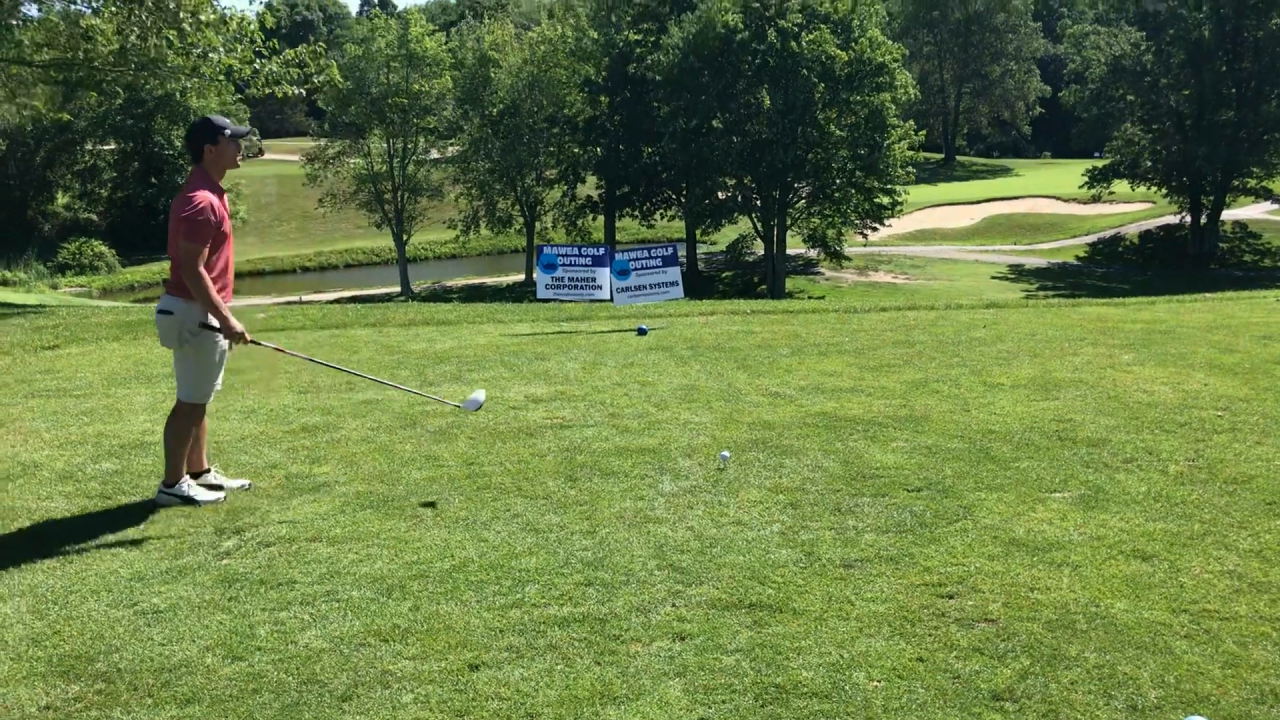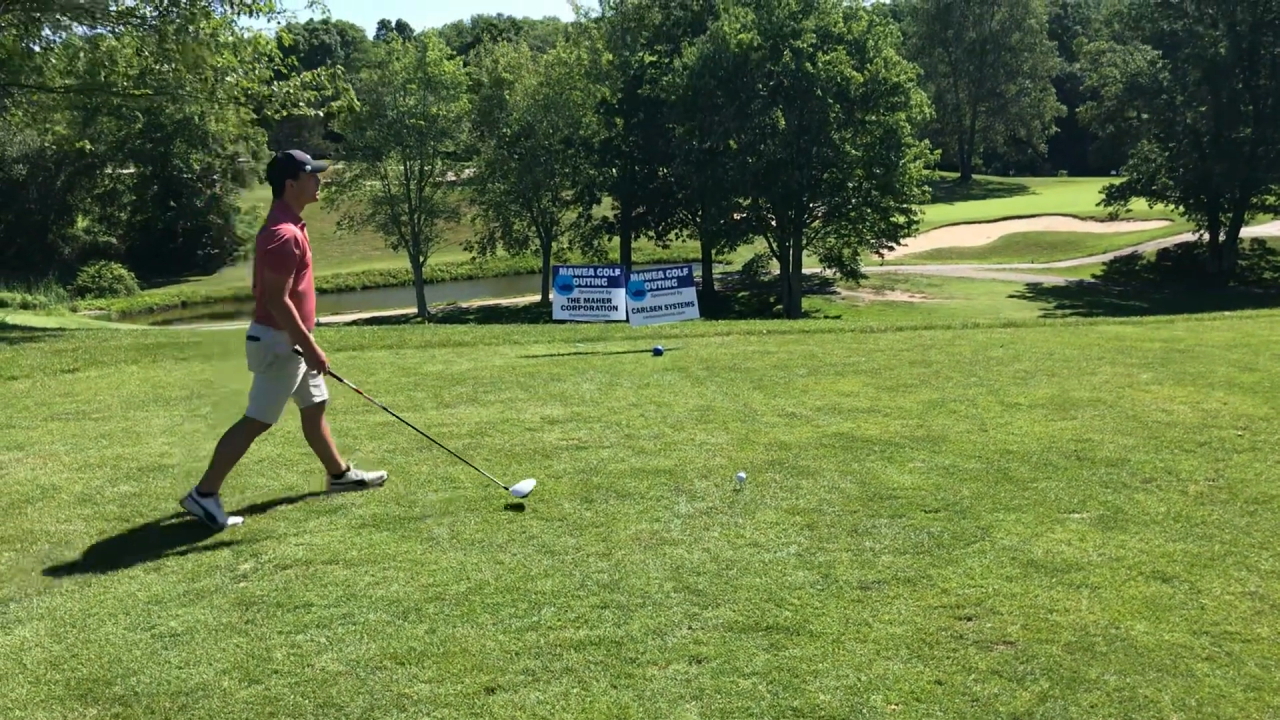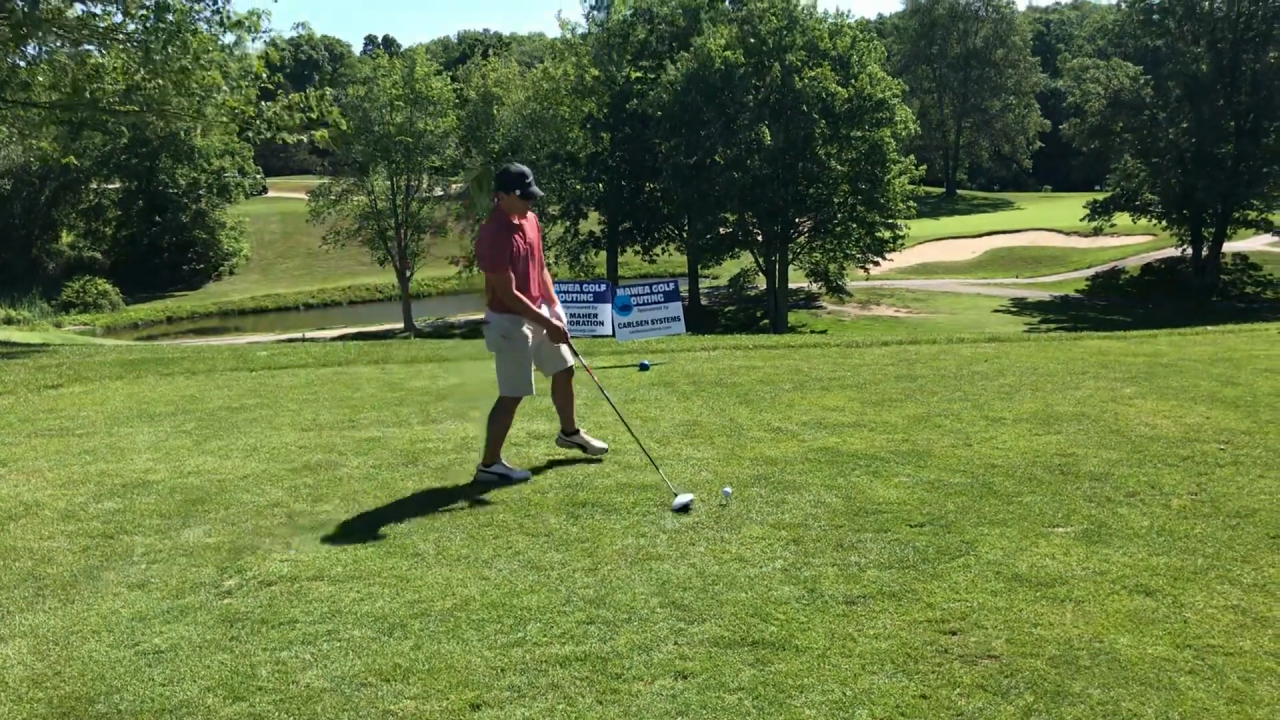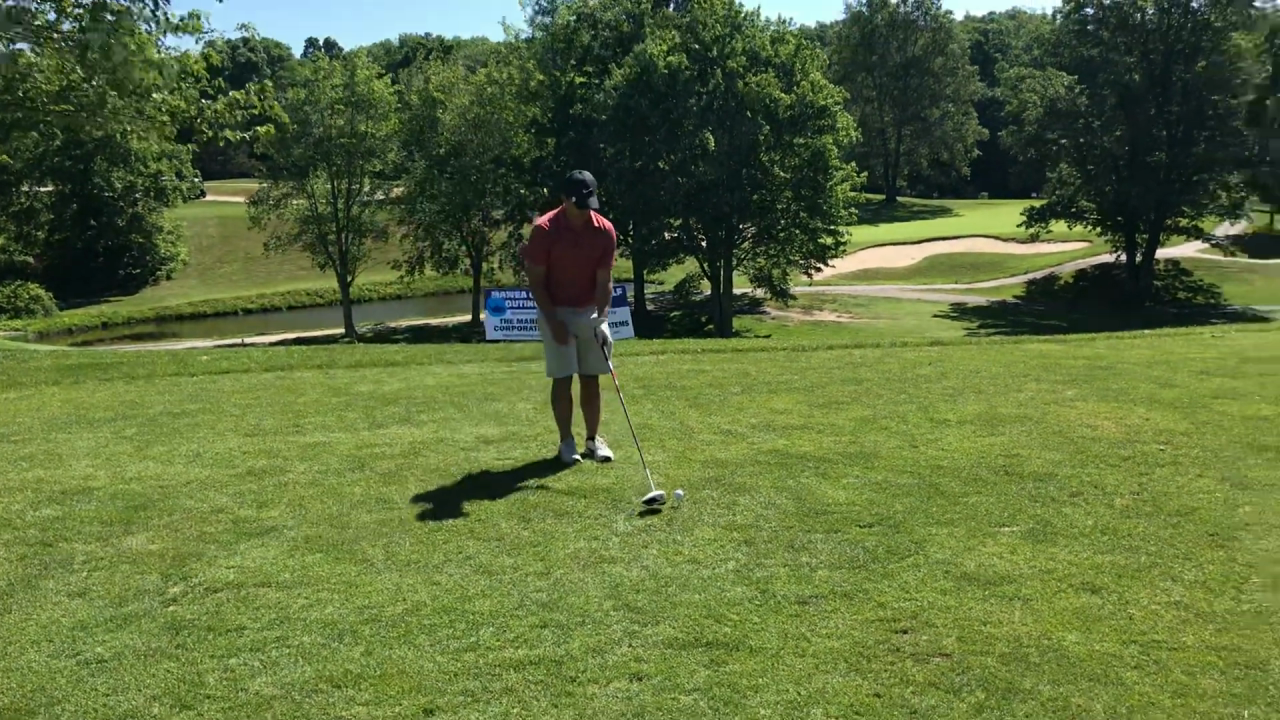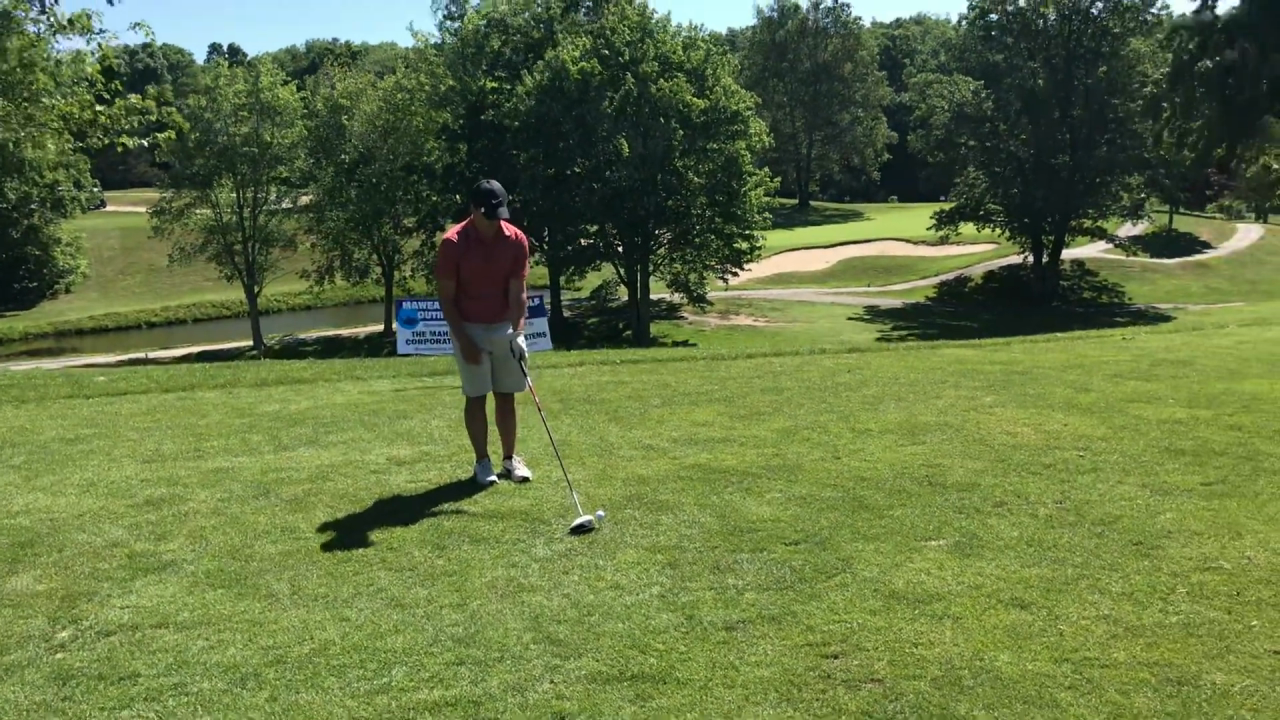
dt=1s
person 1, frame 1
left shoulder: (209, 193)
right shoulder: (201, 202)
right elbow: (192, 271)
left wrist: (220, 315)
right wrist: (226, 320)
left hip: (198, 312)
right hip: (195, 314)
left knee: (196, 399)
right knee: (190, 402)
left ankle: (199, 472)
right ankle: (173, 484)
person 1, frame 2
left shoulder: (287, 223)
right shoulder: (284, 234)
right elbow: (278, 299)
right wrist: (310, 345)
left hip: (286, 335)
right hip: (280, 339)
left knee: (314, 406)
right knee: (257, 420)
left ankle: (339, 473)
right ankle: (204, 495)
person 1, frame 3
left shoulder: (529, 220)
right shoulder: (492, 235)
right elbow: (507, 293)
left wrist: (554, 306)
right wrist: (544, 320)
left hip: (539, 313)
right hip: (510, 322)
left knee: (564, 373)
right knee: (512, 395)
left ankle: (570, 433)
right ankle: (489, 464)
person 1, frame 4
left shoulder: (605, 230)
right shoulder: (544, 229)
left elbow: (604, 280)
right elbow: (536, 281)
left wrist: (603, 319)
right wrist: (554, 320)
left hip: (590, 312)
right hip: (556, 313)
left knee: (591, 379)
right knee: (562, 379)
left ankle: (593, 439)
right ankle: (566, 440)
person 1, frame 5
left shoulder: (516, 240)
right shoulder: (453, 243)
left elbow: (518, 291)
right elbow: (446, 297)
left wrist: (518, 331)
right wrist: (462, 340)
left hip: (504, 327)
right hip: (469, 329)
left knee: (506, 397)
right knee: (476, 397)
left ankle: (510, 458)
right ankle: (482, 461)
